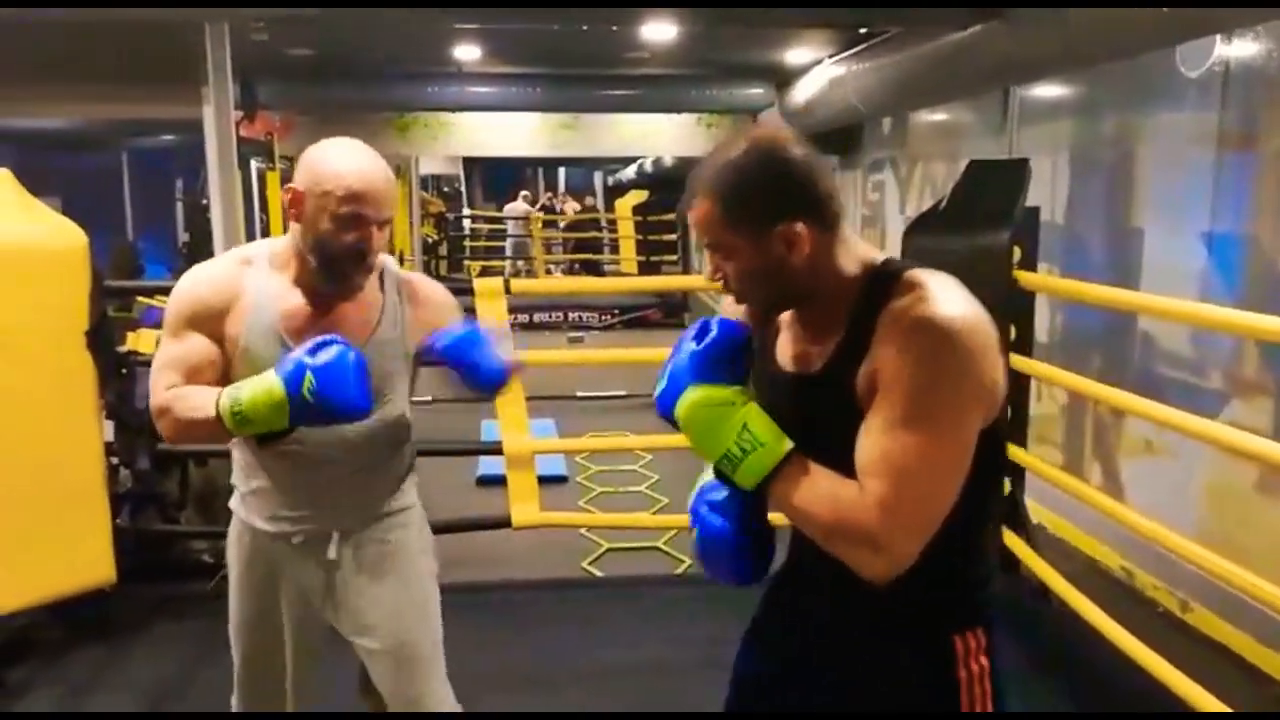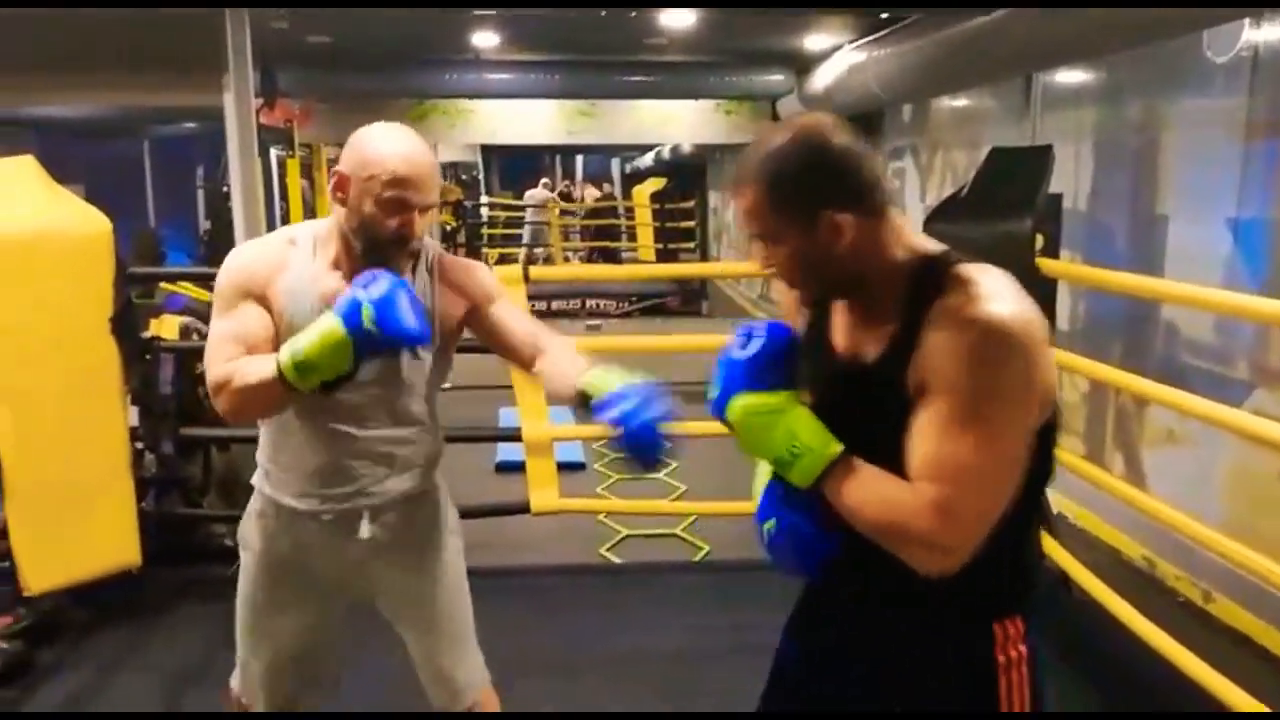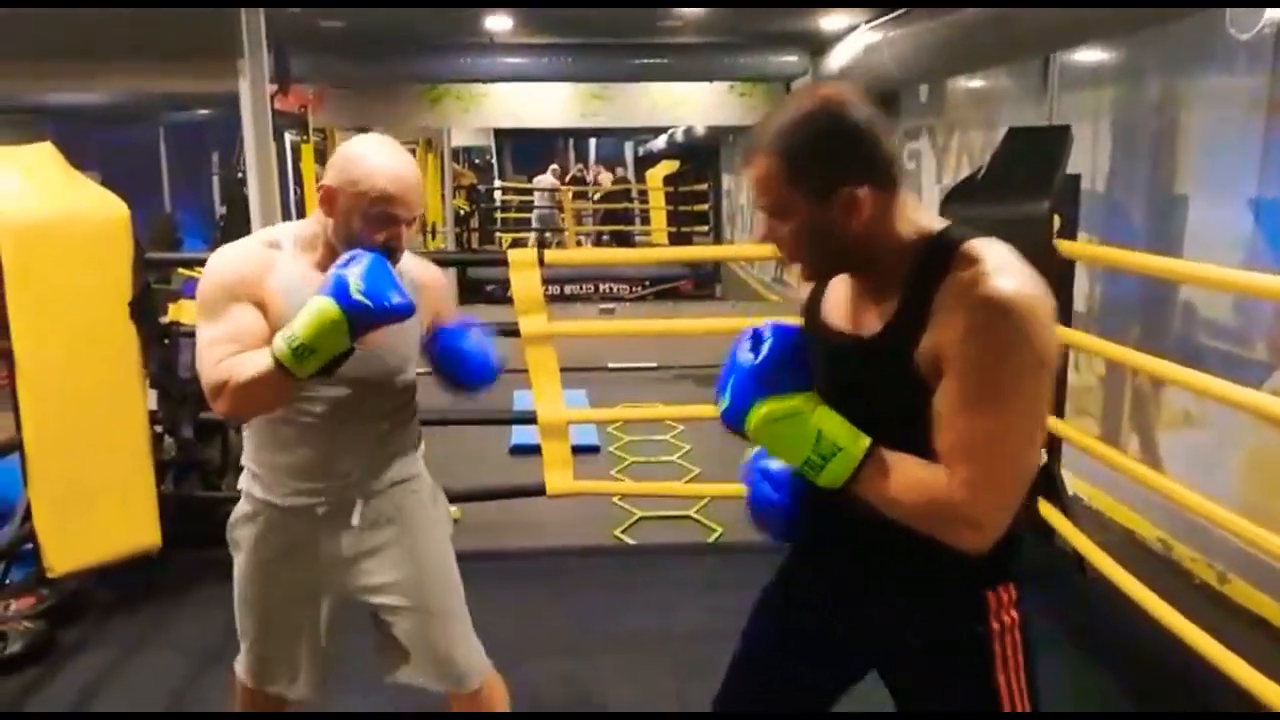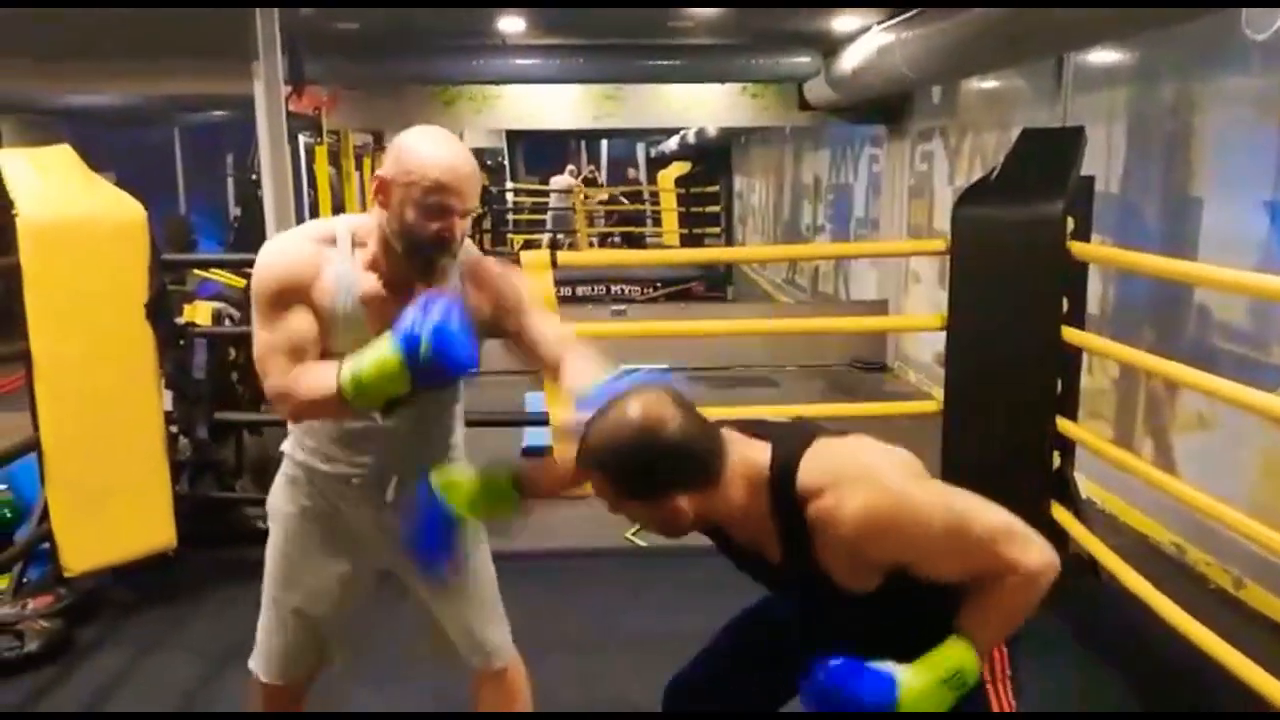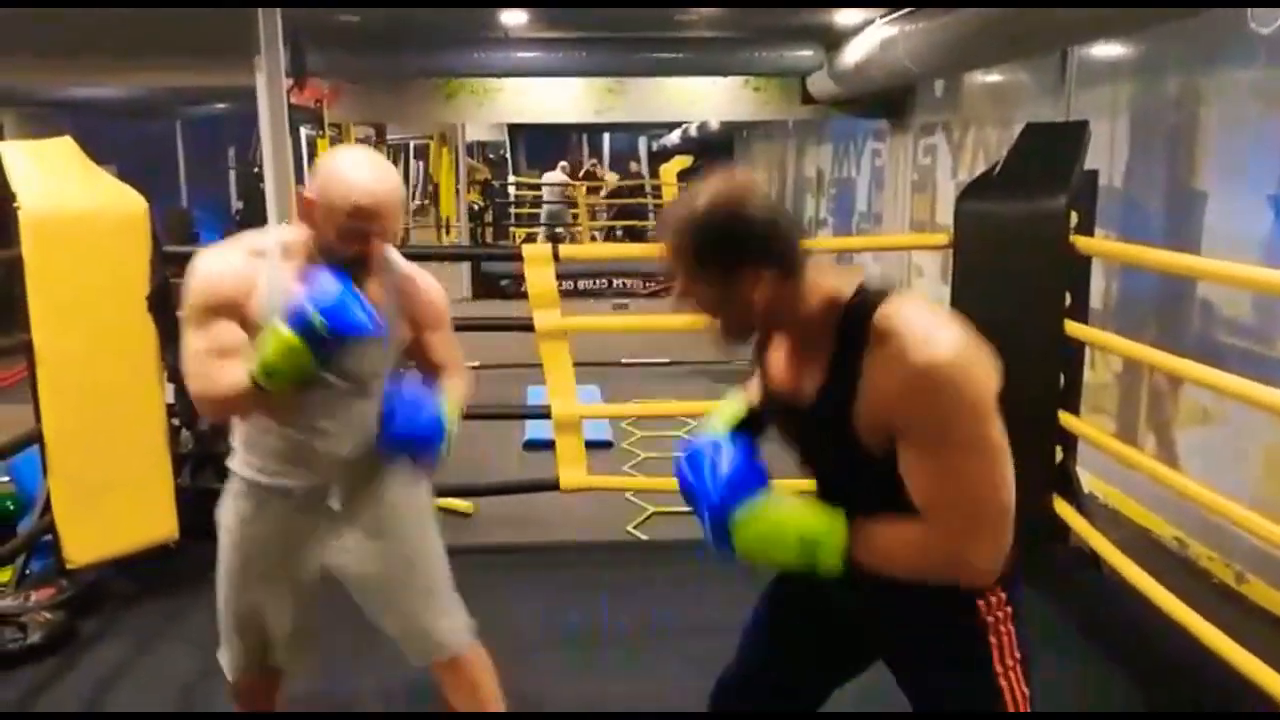
dt=0.3s
person 1, frame 1
left shoulder: (932, 329)
right shoulder: (769, 308)
left elbow: (884, 543)
left wrist: (742, 441)
right wrist: (722, 488)
left hip: (920, 638)
right hip: (806, 601)
person 1, frame 2
left shoulder: (985, 327)
right shoulder: (824, 296)
left elbow: (937, 540)
left wrist: (794, 444)
right wrist: (781, 485)
left hip: (961, 632)
right hip: (845, 592)
person 1, frame 3
left shoulder: (990, 296)
right shoulder: (833, 270)
left elbow: (975, 519)
left wrist: (814, 437)
right wrist: (778, 451)
left hip: (954, 596)
right hip: (835, 556)
right knee: (747, 701)
person 1, frame 4
left shoulder: (858, 501)
right shoulder: (684, 458)
left elbow: (1029, 564)
left wrist: (935, 678)
left hip: (937, 634)
right hip: (823, 615)
right knee: (692, 703)
person 1, frame 5
left shoulder: (918, 360)
right shoulder: (783, 321)
left elbow: (977, 552)
left wrist: (802, 536)
right wrist: (724, 431)
left hip: (946, 596)
right hip: (836, 572)
right knee: (739, 708)
person 2, frame 1
left shoulder: (415, 297)
right shoulder: (215, 290)
right elbow: (170, 414)
left wrist: (481, 357)
right wrist: (278, 397)
left hip: (381, 535)
right hip: (273, 538)
left knee: (425, 702)
right knee: (265, 703)
person 2, frame 2
left shoulder: (452, 279)
right shoulder: (261, 266)
left elbow: (541, 349)
right elbow: (228, 393)
left wrist: (607, 391)
right wrist: (333, 341)
left hip: (407, 516)
right hip: (293, 519)
left knee: (460, 688)
right knee: (263, 689)
person 2, frame 3
left shoulder: (420, 282)
right shoulder: (244, 269)
left elbow: (465, 348)
right elbow: (227, 393)
left wrist: (471, 355)
right wrist: (327, 324)
left hip: (395, 504)
right hip: (284, 511)
left knee: (463, 670)
right knee: (266, 675)
person 2, frame 4
left shoulder: (482, 277)
right shoulder: (297, 262)
left elbow: (561, 353)
right elbow: (286, 390)
right wrist: (394, 364)
left hip: (432, 490)
right hip: (328, 487)
left knee: (492, 656)
right knee: (284, 665)
person 2, frame 5
left shoulder: (414, 290)
right shoulder: (230, 273)
left elbow: (450, 375)
right elbow: (210, 395)
left wrist: (436, 409)
right wrist: (292, 346)
left hip: (379, 490)
right hip: (269, 495)
left knee: (448, 642)
right knee: (252, 659)
